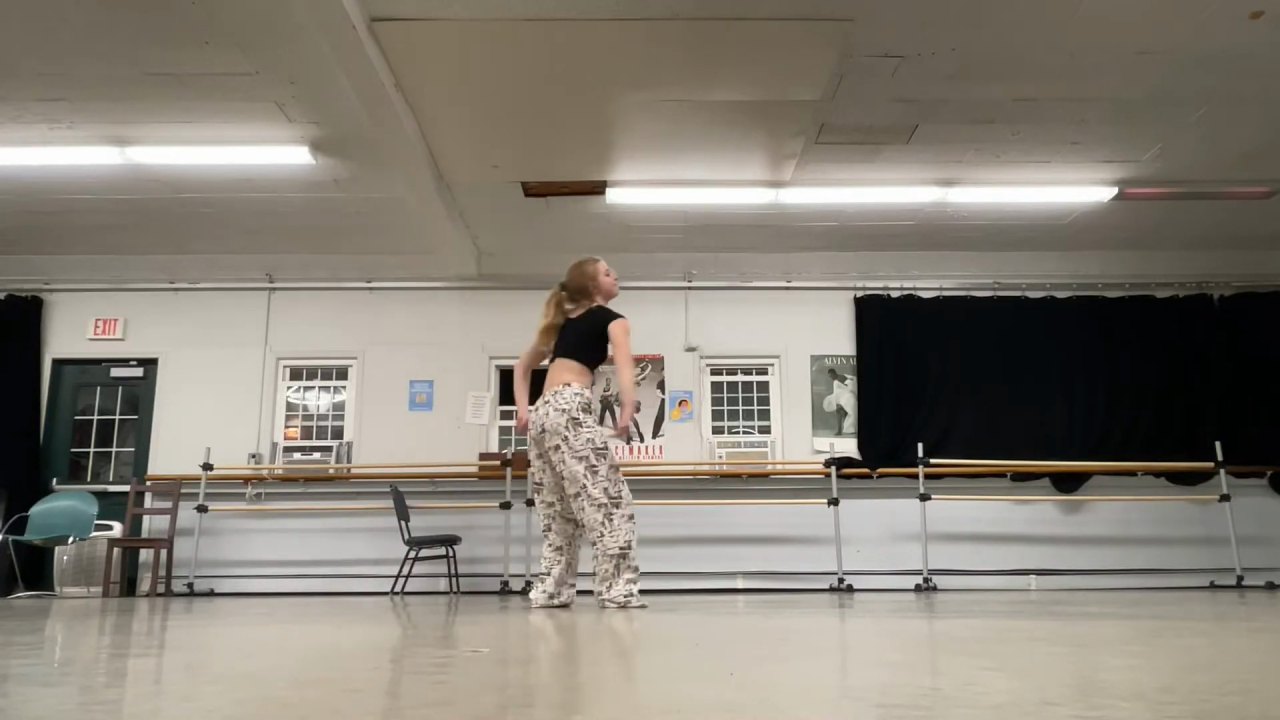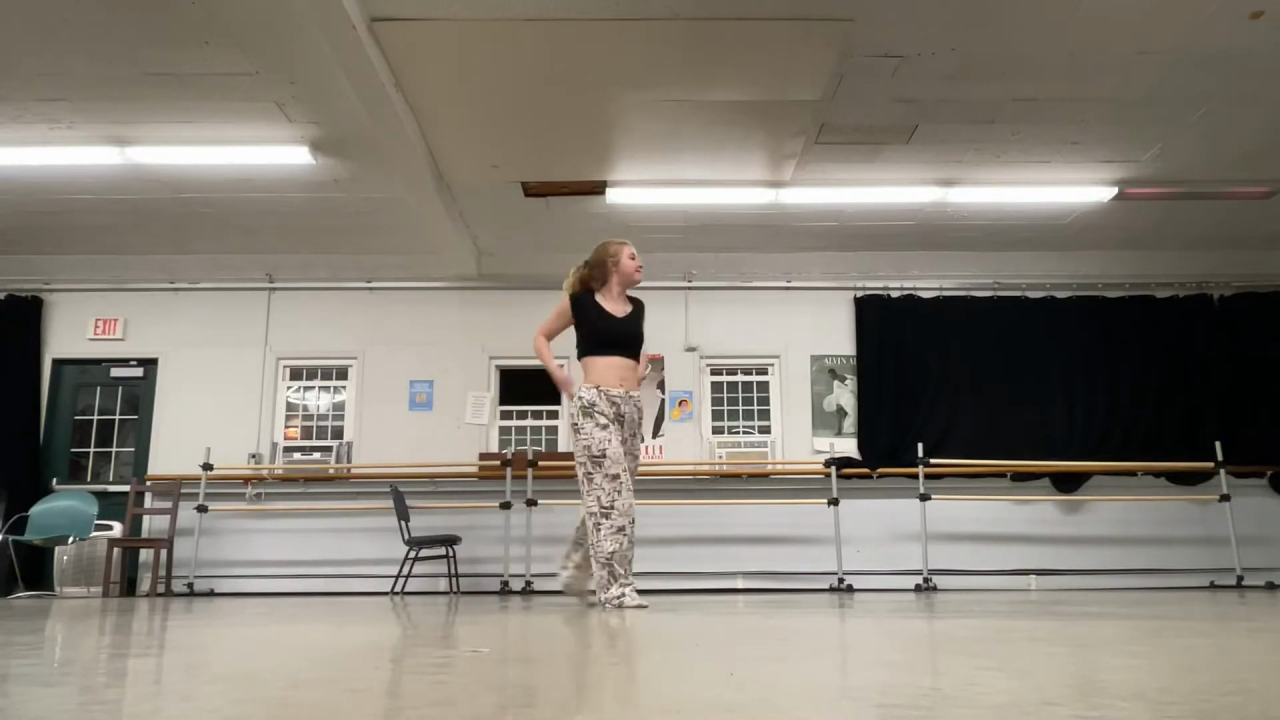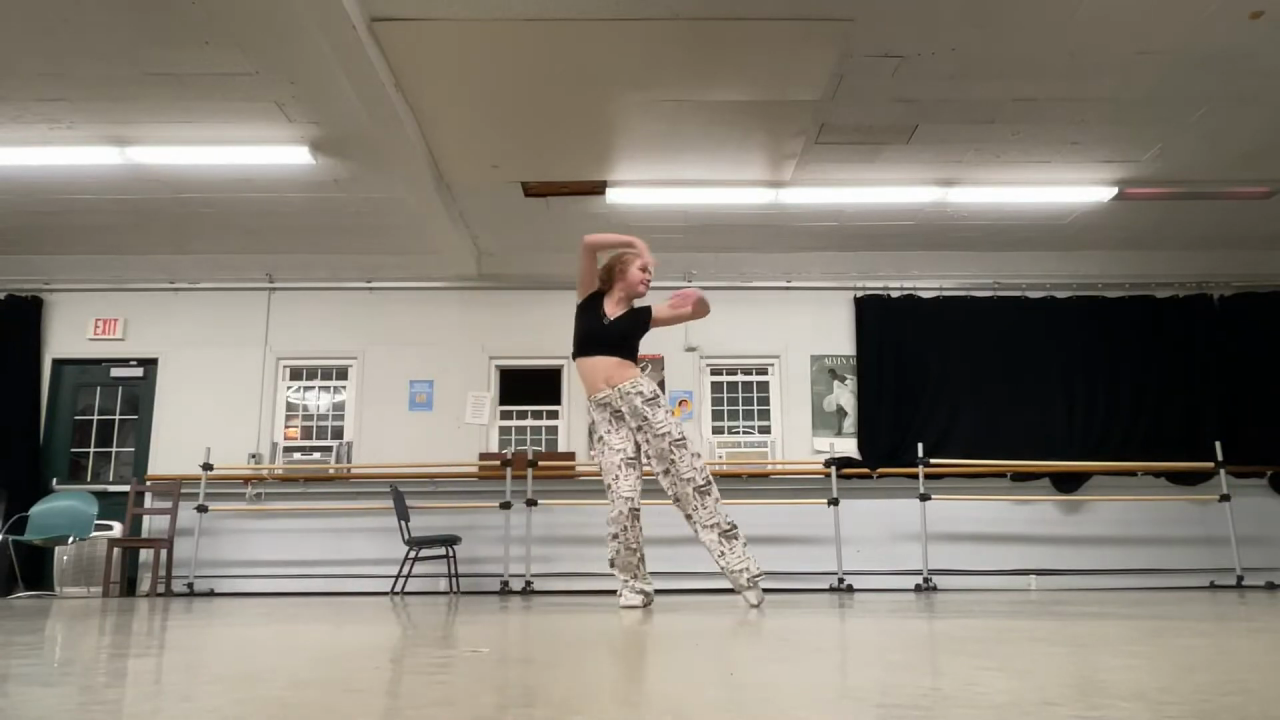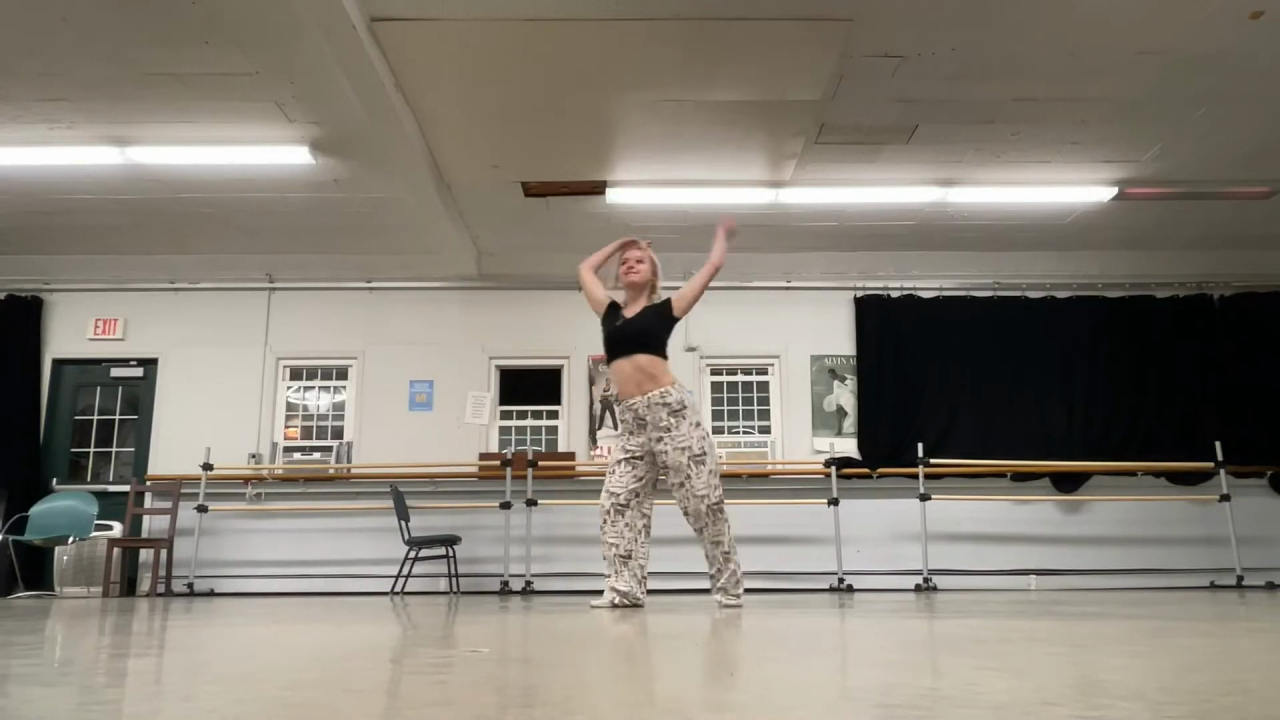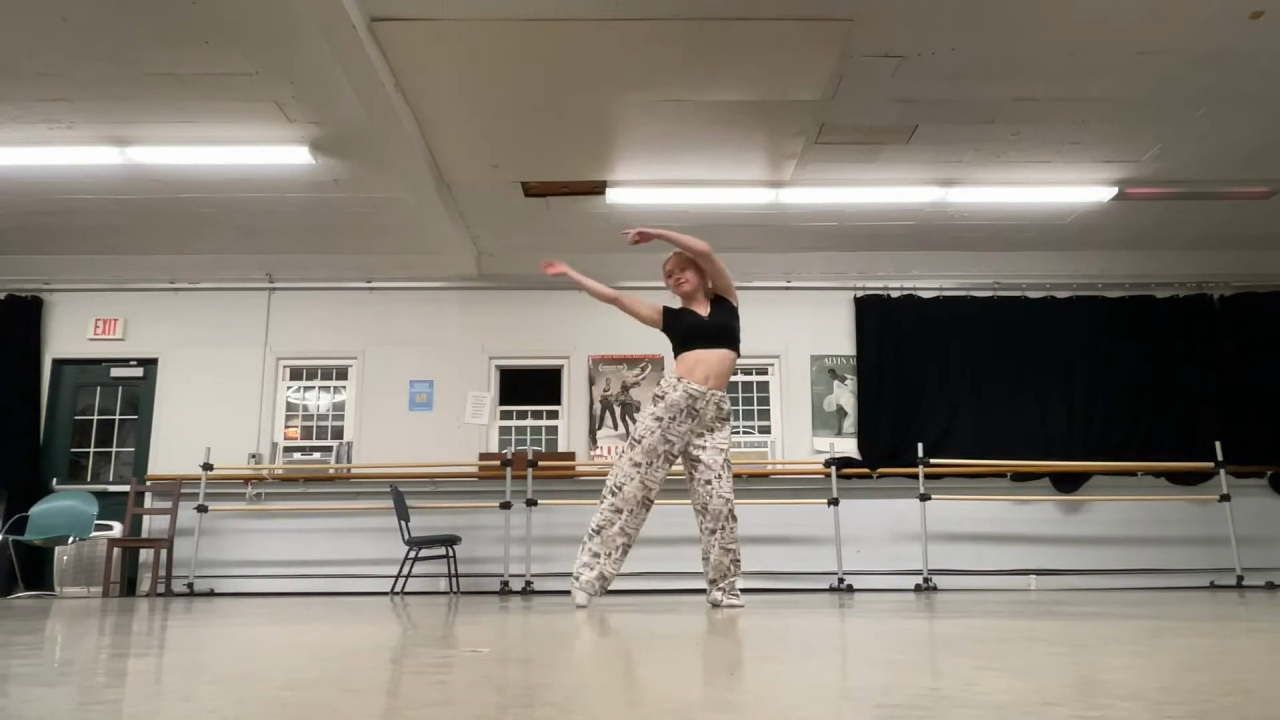
dt=0.4s
person 1, frame 1
left shoulder: (568, 319)
right shoulder: (612, 319)
left elbow: (524, 363)
right elbow: (623, 358)
left wrist: (522, 408)
right wrist: (628, 406)
left hip: (545, 412)
right hip: (571, 408)
left knee: (560, 510)
right knee: (609, 499)
left ankle: (550, 590)
right ankle: (617, 588)
person 1, frame 2
left shoulder: (637, 306)
right shoulder: (580, 302)
right elbow: (541, 337)
left wrist: (640, 369)
right wrist: (555, 370)
left hip: (629, 408)
right hip: (594, 406)
left knee: (608, 501)
right knee: (610, 500)
left ankle: (577, 570)
right ankle: (616, 588)
person 1, frame 3
left shoulder: (643, 315)
right shoulder: (589, 299)
left elbow: (700, 311)
right elbow: (590, 243)
left wrist: (695, 294)
right wrist: (636, 243)
left hip: (642, 399)
right hip: (604, 411)
left knee: (693, 483)
right knee: (624, 499)
left ankle: (742, 570)
right ankle: (632, 585)
person 1, frame 4
left shoulder: (665, 309)
right shoulder: (611, 311)
left elbow: (712, 266)
right elbow: (586, 269)
left wrist: (721, 234)
right wrist: (620, 243)
left hip: (671, 408)
right hip: (632, 419)
left knee: (703, 498)
right knee: (619, 501)
left ankle: (727, 584)
right ankle: (626, 587)
person 1, frame 5
left shoulder: (726, 301)
right shoulder: (670, 317)
left elbow: (706, 251)
right elbow: (616, 298)
left wrist: (657, 233)
right wrist: (570, 274)
left hip: (714, 412)
right hip: (674, 400)
left knee: (718, 500)
right knee: (629, 485)
left ankle: (723, 586)
right ankle: (592, 572)
